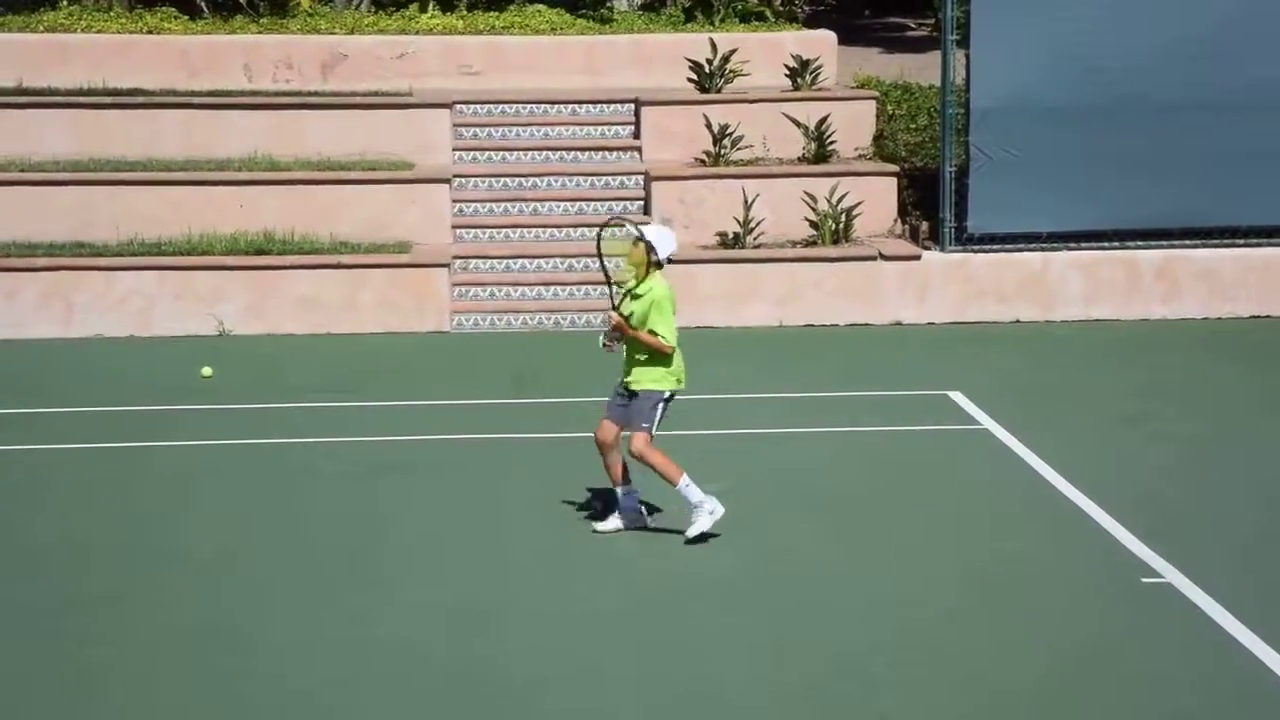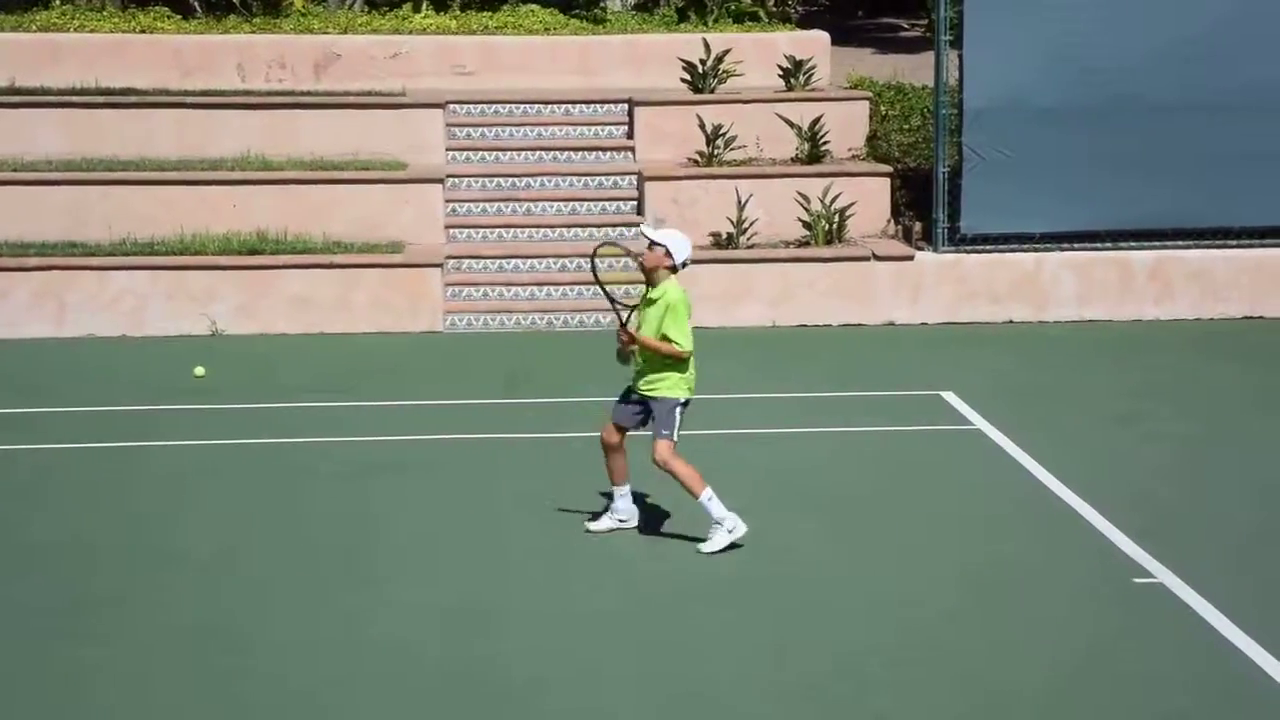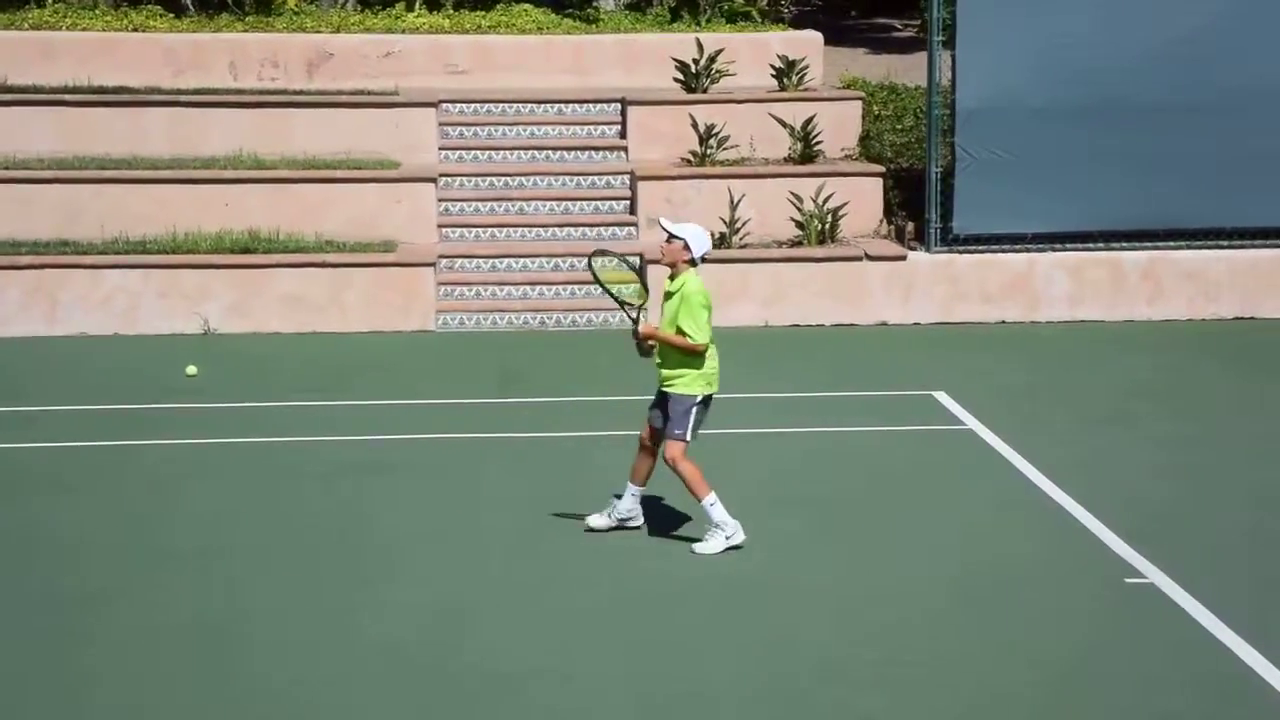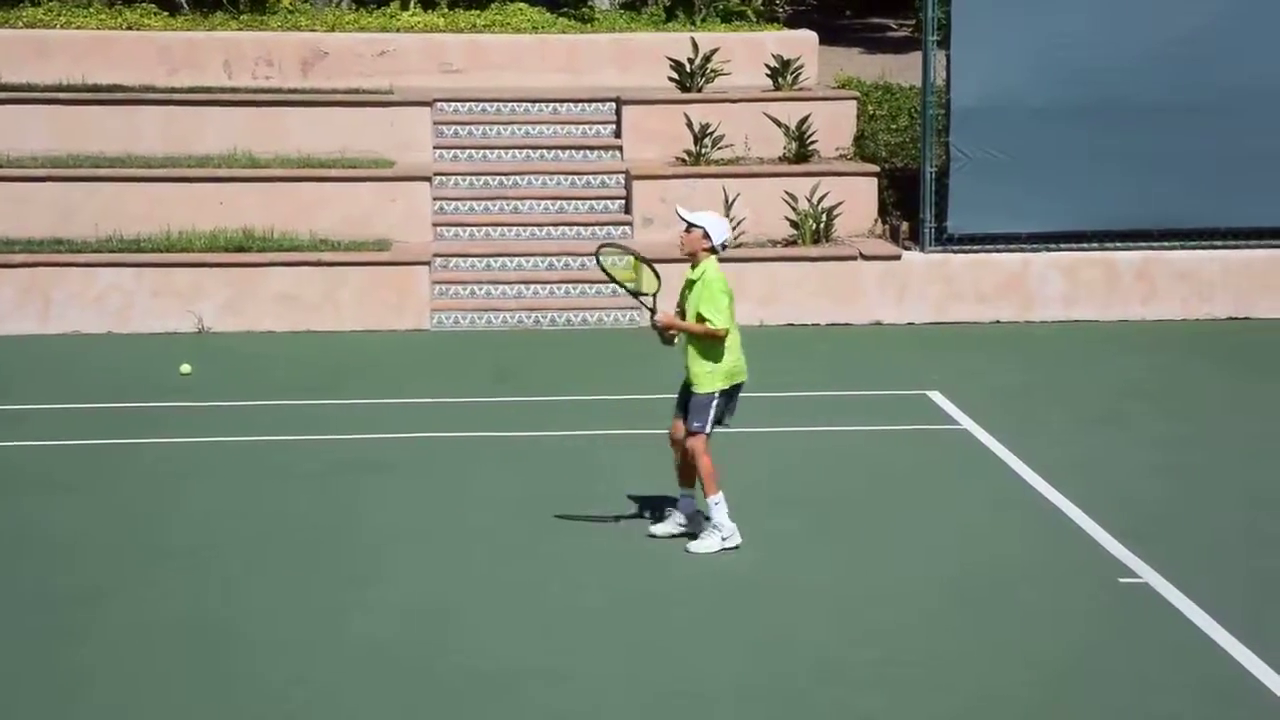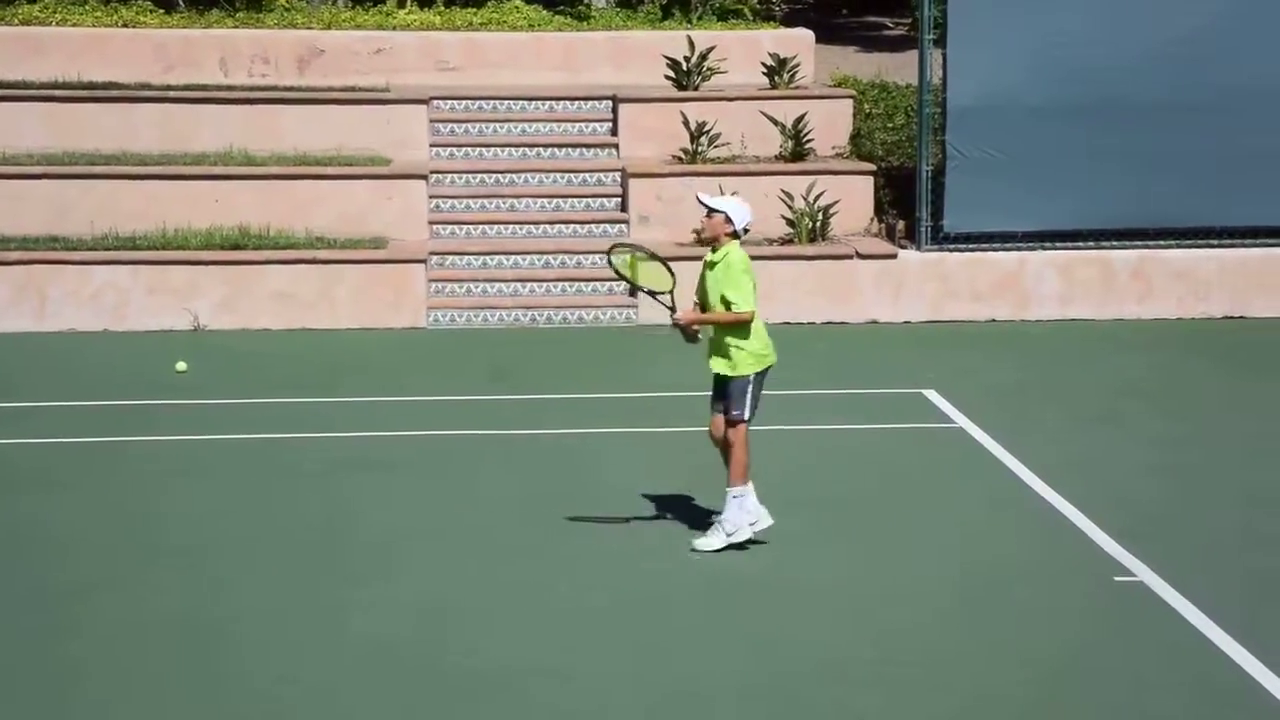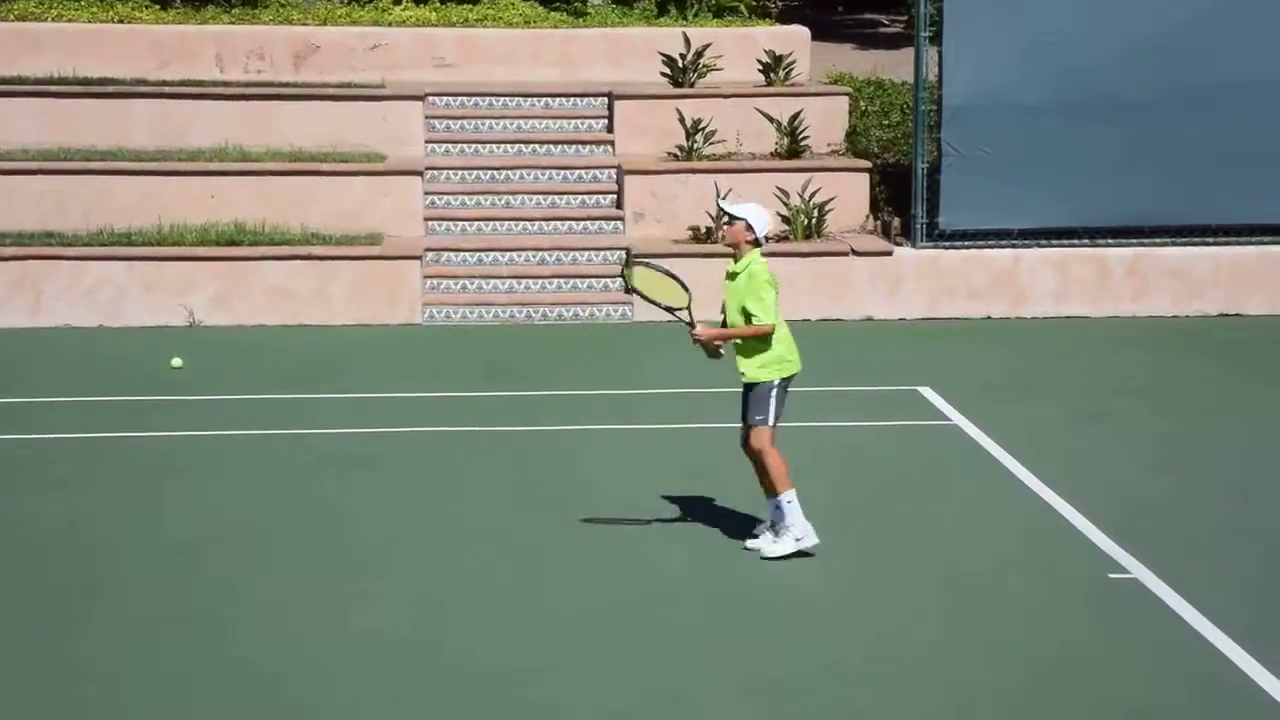
dt=0.1s
person 1, frame 1
left shoulder: (659, 292)
right shoulder: (635, 286)
left elbow: (666, 345)
left wrist: (626, 329)
right wrist: (613, 332)
left hip: (658, 379)
right hip: (634, 376)
left knee: (640, 448)
right knee: (605, 438)
left ankle: (704, 505)
right ankle: (630, 511)
person 1, frame 2
left shoulder: (675, 297)
right shoulder: (649, 291)
left elbow: (681, 351)
left wrist: (638, 339)
right wrist: (626, 345)
left hip: (670, 385)
right hip: (644, 381)
left knee: (664, 455)
right knee: (610, 437)
left ankle: (725, 521)
right ankle: (623, 510)
person 1, frame 3
left shoulder: (693, 291)
right shoulder: (670, 285)
left elbow: (698, 343)
left wrist: (653, 334)
right wrist: (648, 342)
left hip: (692, 381)
right hip: (671, 380)
left knee: (675, 455)
right knee: (648, 441)
left ankle: (725, 527)
right ankle: (627, 508)
person 1, frame 4
left shoulder: (713, 278)
right shoulder: (692, 275)
left elbow: (719, 329)
left wrist: (675, 324)
right wrist: (668, 325)
left hip: (717, 373)
right hip: (698, 371)
left knee: (696, 447)
right knee: (678, 436)
left ankle: (722, 527)
right ankle: (686, 513)
person 1, frame 5
left shoulder: (734, 261)
right shoulder: (712, 261)
left elbow: (745, 314)
right elbow: (706, 305)
left wrist: (697, 318)
right wrist: (690, 318)
left hip: (746, 359)
right hip: (726, 359)
left knee: (734, 435)
right knee: (718, 433)
left ankle: (733, 521)
right ankle: (751, 511)
person 1, frame 6
left shoulder: (757, 271)
right shoulder: (735, 270)
left elbow: (766, 325)
left wrist: (717, 334)
right wrist: (714, 335)
left hip: (771, 366)
right hip: (753, 367)
left knee: (761, 443)
right knee: (750, 444)
left ankle: (797, 528)
right ankle: (782, 522)
